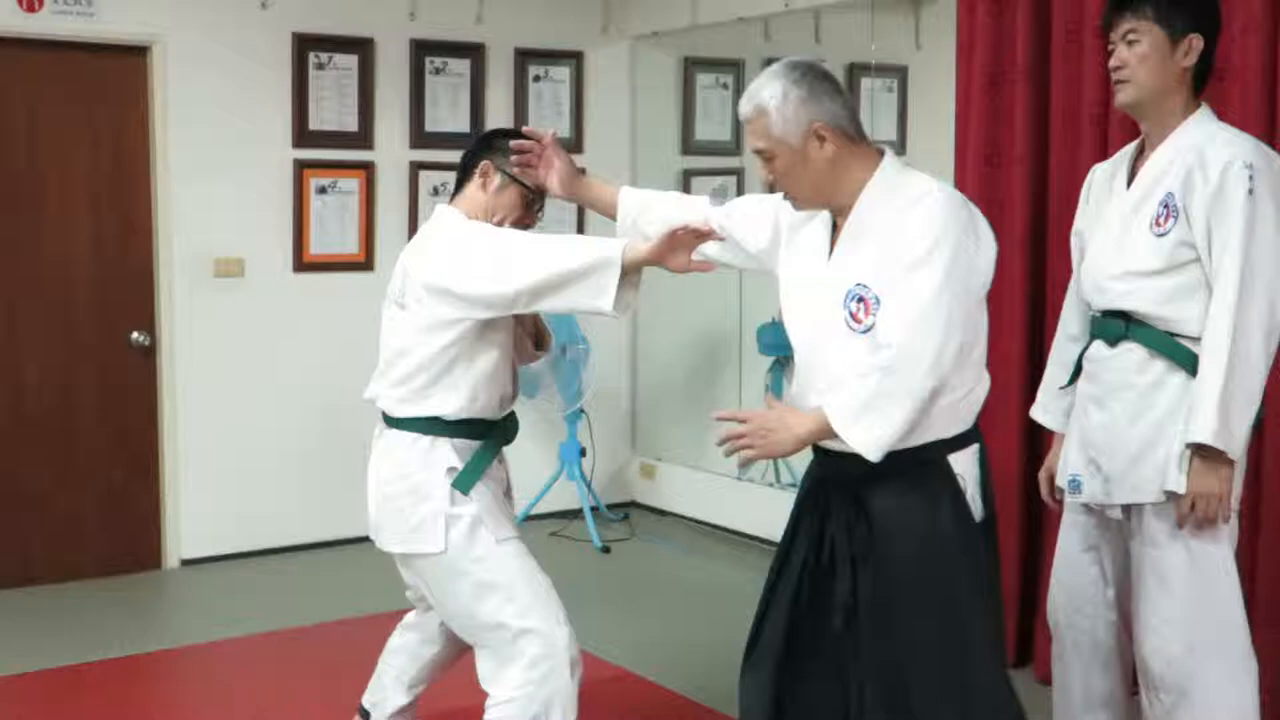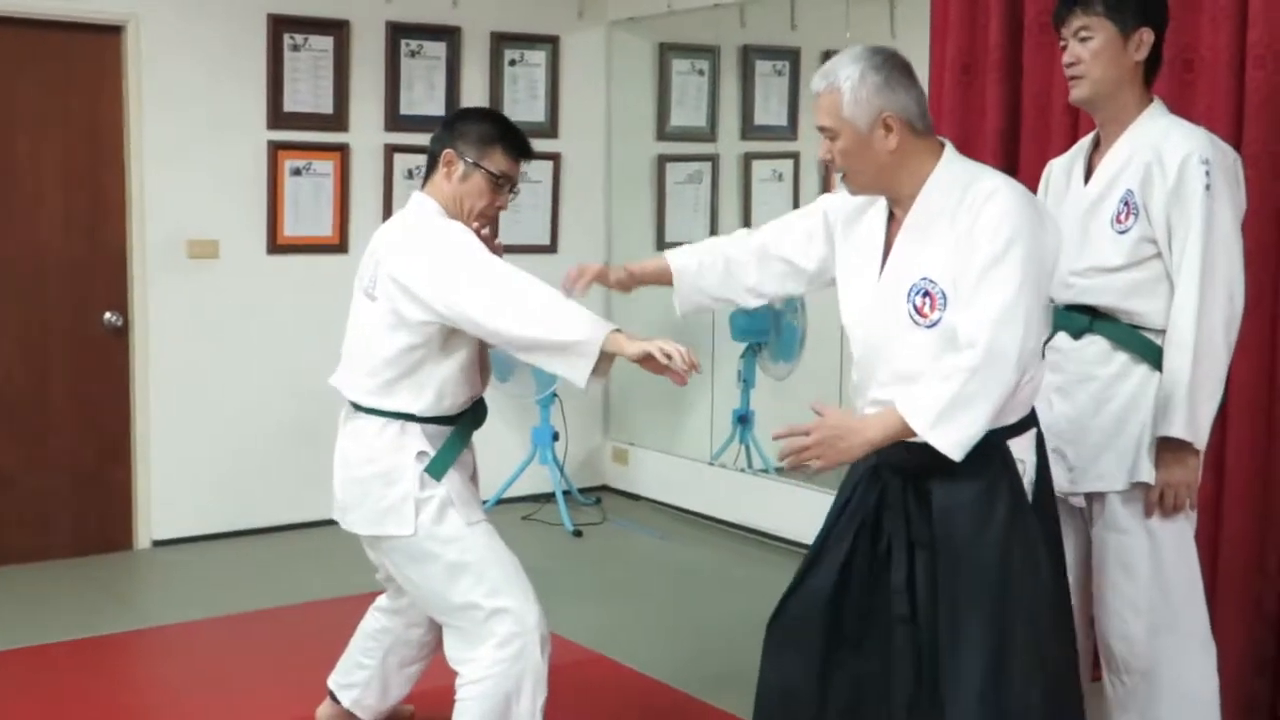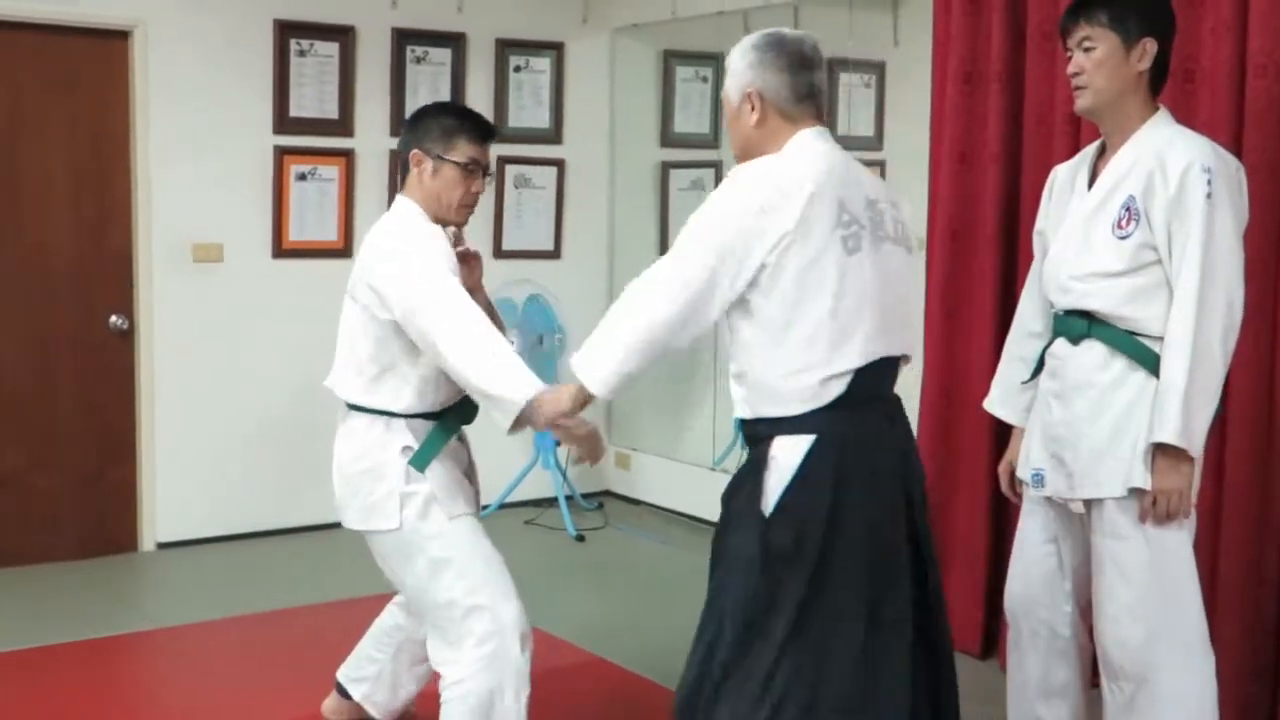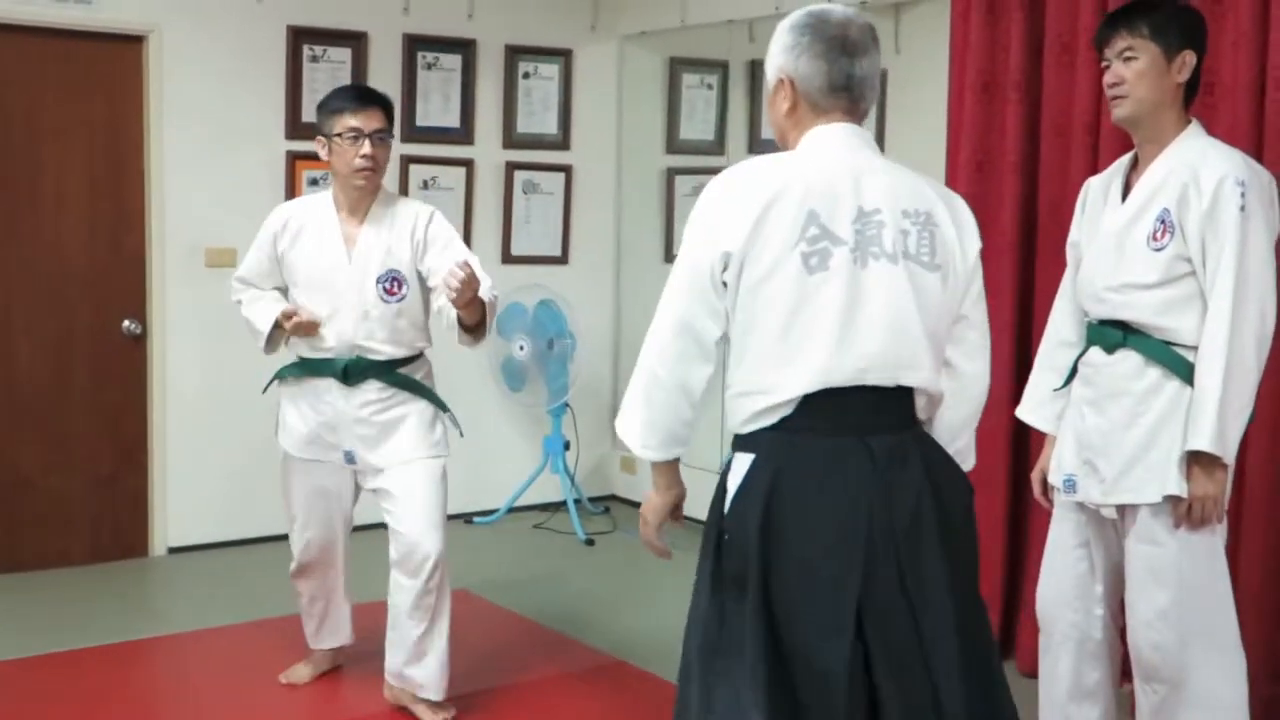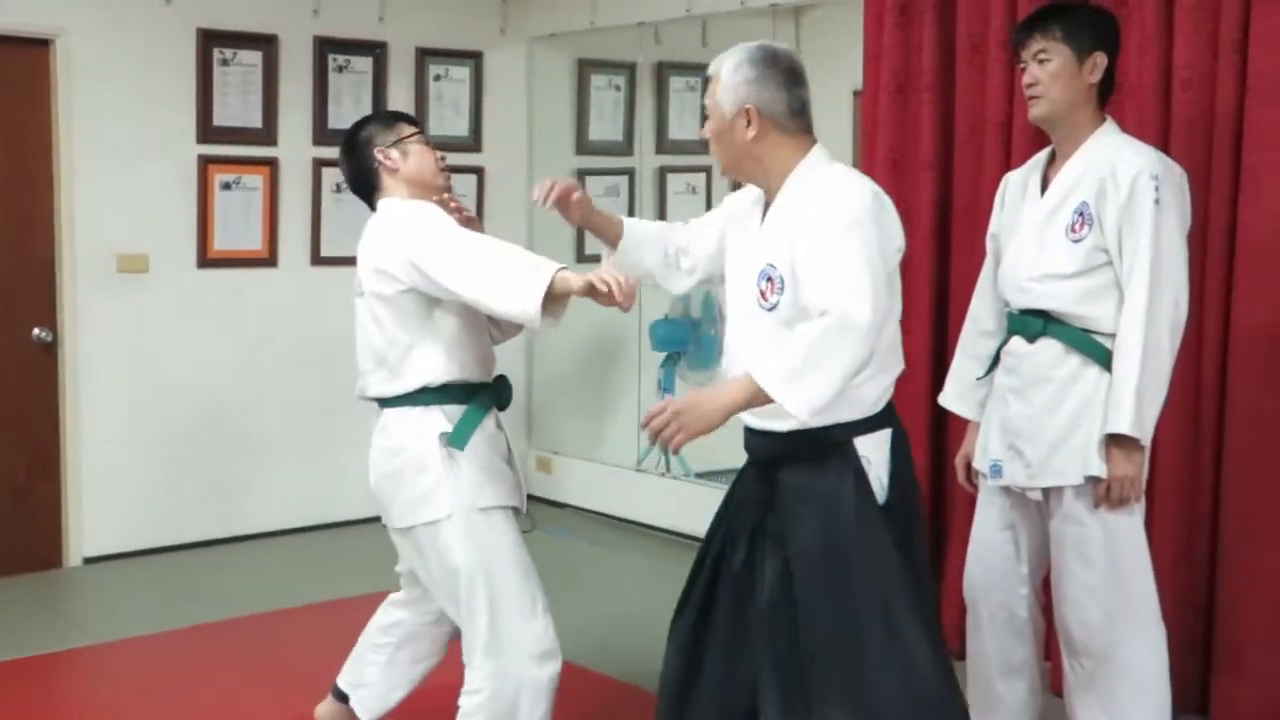
dt=1s
person 1, frame 1
right shoulder: (1105, 177)
left wrist: (1214, 447)
right wrist: (1058, 429)
left hip: (1175, 417)
right hip: (1100, 414)
left knee: (1186, 636)
right knee: (1078, 618)
person 1, frame 2
left shoulder: (1187, 157)
right shoulder: (1062, 170)
left elbow: (1208, 302)
left wrist: (1182, 438)
left hip: (1137, 408)
right hip: (1058, 403)
left knee: (1146, 620)
person 1, frame 3
left shoulder: (1191, 165)
right shoulder: (1067, 177)
left elbow: (1206, 309)
left wrist: (1176, 444)
right wrist: (1019, 423)
left hip: (1135, 415)
right hip: (1061, 411)
left knee: (1144, 626)
right knee: (1038, 610)
person 1, frame 4
right shoulder: (1100, 190)
left wrist: (1210, 453)
right wrist: (1051, 431)
left hip: (1169, 426)
right hip: (1092, 423)
left knee: (1176, 631)
right knee: (1067, 613)
person 1, frame 5
left shoulder: (1138, 173)
right shoulder: (1017, 183)
left elbow: (1155, 308)
left wrist: (1127, 434)
right wrist: (973, 418)
left hip: (1087, 407)
right hip: (1014, 406)
left knee: (1101, 608)
right knee: (993, 590)
person 2, frame 1
left shoulder: (934, 217)
right shoulder: (800, 217)
left elbow: (912, 365)
right elbow: (704, 223)
left wrist: (802, 427)
right wrist: (579, 188)
left hip: (922, 493)
right hip: (841, 487)
person 2, frame 2
left shoulder: (998, 210)
right shoulder: (853, 213)
left elbow: (988, 362)
right elbow: (758, 258)
left wrist: (870, 432)
right wrist: (632, 273)
left hip: (981, 483)
right hip: (890, 477)
right knee: (822, 638)
person 2, frame 3
left shoulder: (764, 188)
right shoulder: (871, 192)
left elbow: (668, 299)
left wrist: (579, 387)
left hip: (818, 462)
right hip: (878, 443)
person 2, frame 4
left shoulder: (745, 192)
right shoulder: (941, 208)
left elbow: (679, 344)
right elbow: (966, 368)
left wrist: (664, 473)
left hip: (788, 481)
right hip: (906, 479)
person 2, frame 5
left shoulder: (843, 202)
right shoulder: (751, 205)
left elbow: (847, 328)
right elbow: (675, 254)
left wrist: (720, 400)
right wrist: (590, 216)
left hip: (840, 476)
right hip: (778, 468)
right knee: (727, 642)
person 3, frame 1
left shoulder: (456, 252)
right shoulder: (452, 248)
left elbow: (528, 347)
right elbow: (535, 265)
left wrist: (520, 311)
right wrist: (644, 252)
left hip: (432, 471)
right hip: (438, 481)
left knee: (446, 611)
right knee: (539, 645)
person 3, frame 2
left shoulder: (412, 236)
right shoulder: (427, 242)
left elbow: (482, 321)
right elbow: (510, 306)
left wrist: (482, 263)
right wrist: (620, 343)
left hip: (397, 457)
right hip: (405, 467)
left knee: (418, 596)
right knee: (508, 625)
person 3, frame 3
left shoulder: (422, 242)
right shoulder: (408, 247)
left elbow: (466, 336)
right elbow: (458, 337)
left wrist: (472, 286)
right wrist: (548, 407)
left hip: (418, 454)
right hip: (398, 463)
left knee: (436, 597)
right knee: (489, 624)
person 3, frame 4
left shoulder: (419, 221)
right shoulder: (288, 224)
left elbow: (472, 307)
right elbow: (248, 288)
left wrist: (470, 302)
right wrist: (280, 321)
left hip: (400, 404)
right hip: (317, 403)
left knee: (422, 546)
right knee: (315, 544)
right ankle: (326, 644)
person 3, frame 5
left shoulder: (414, 233)
right shoulder: (406, 227)
left elbow: (496, 322)
right elbow: (480, 270)
left wrist: (473, 241)
right wrist: (573, 280)
left hip: (430, 443)
right hip: (438, 449)
left knee: (428, 598)
right knee: (518, 644)
